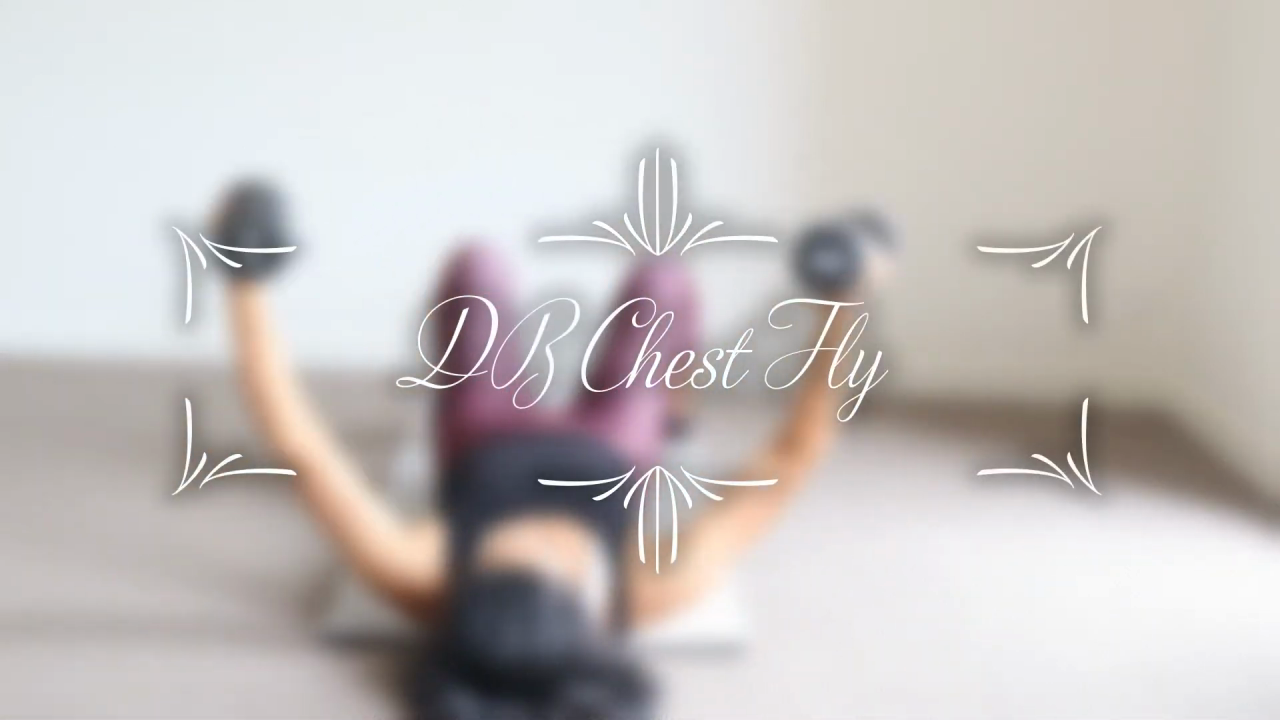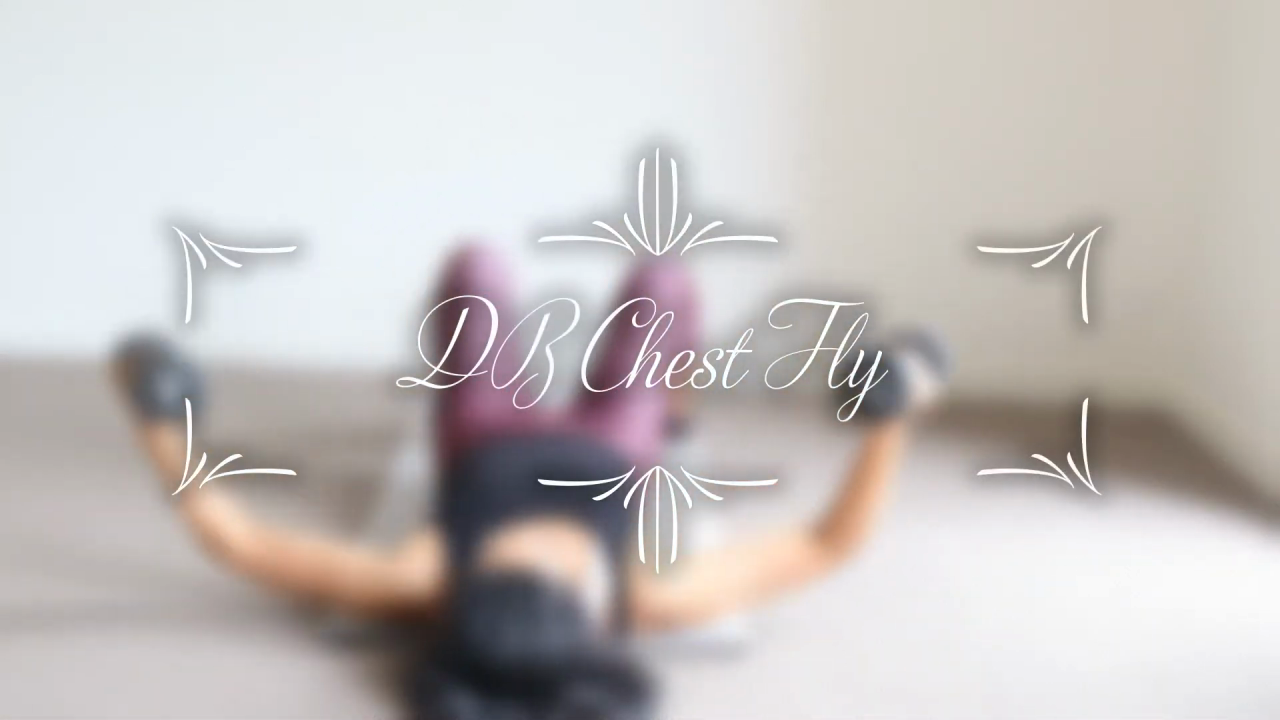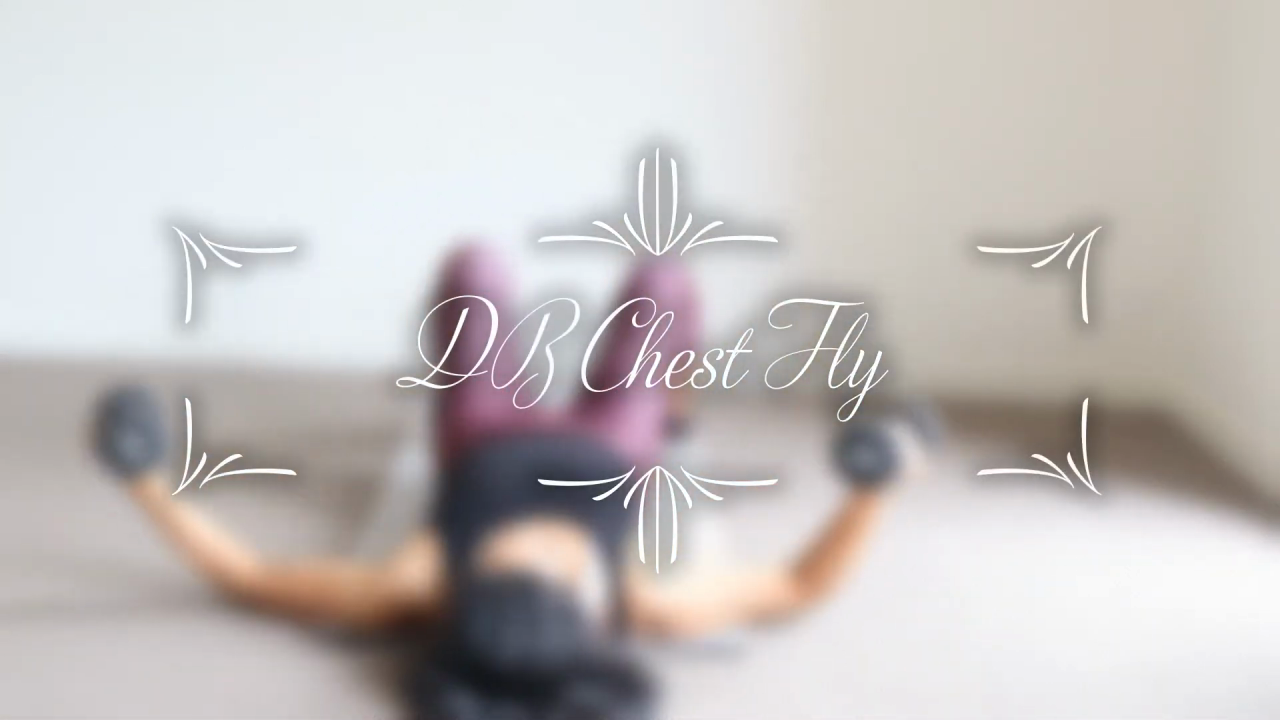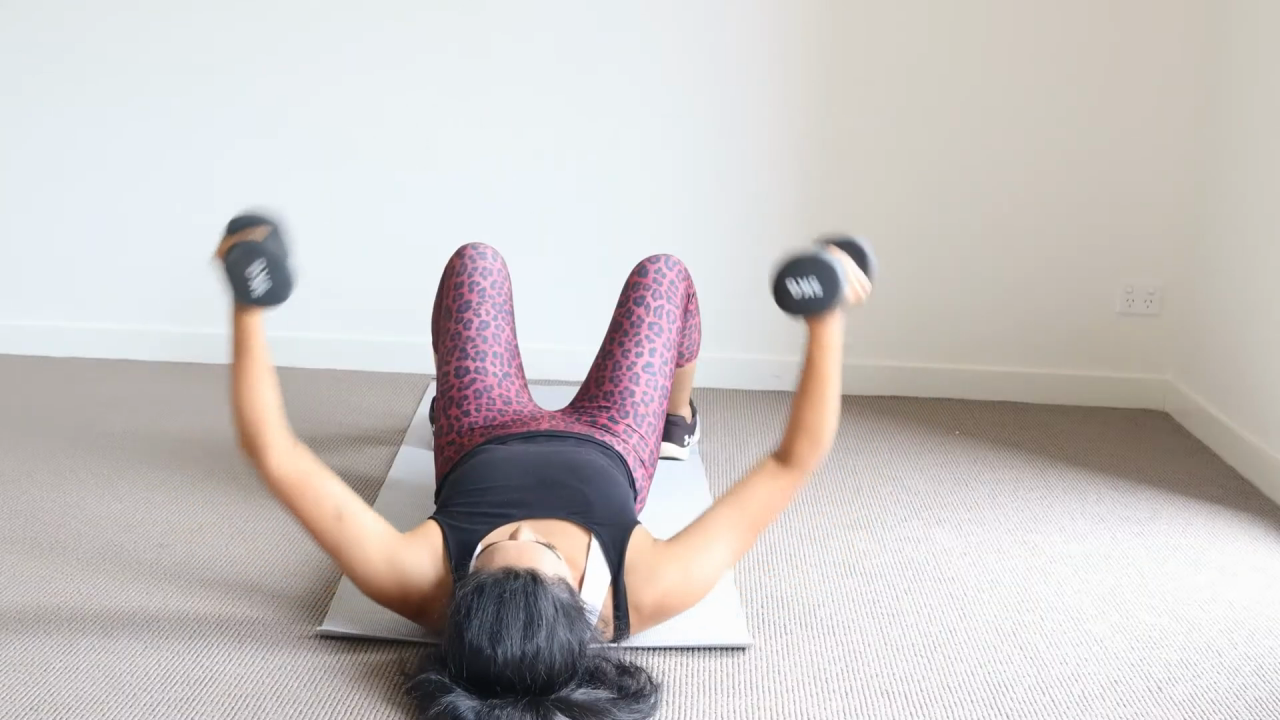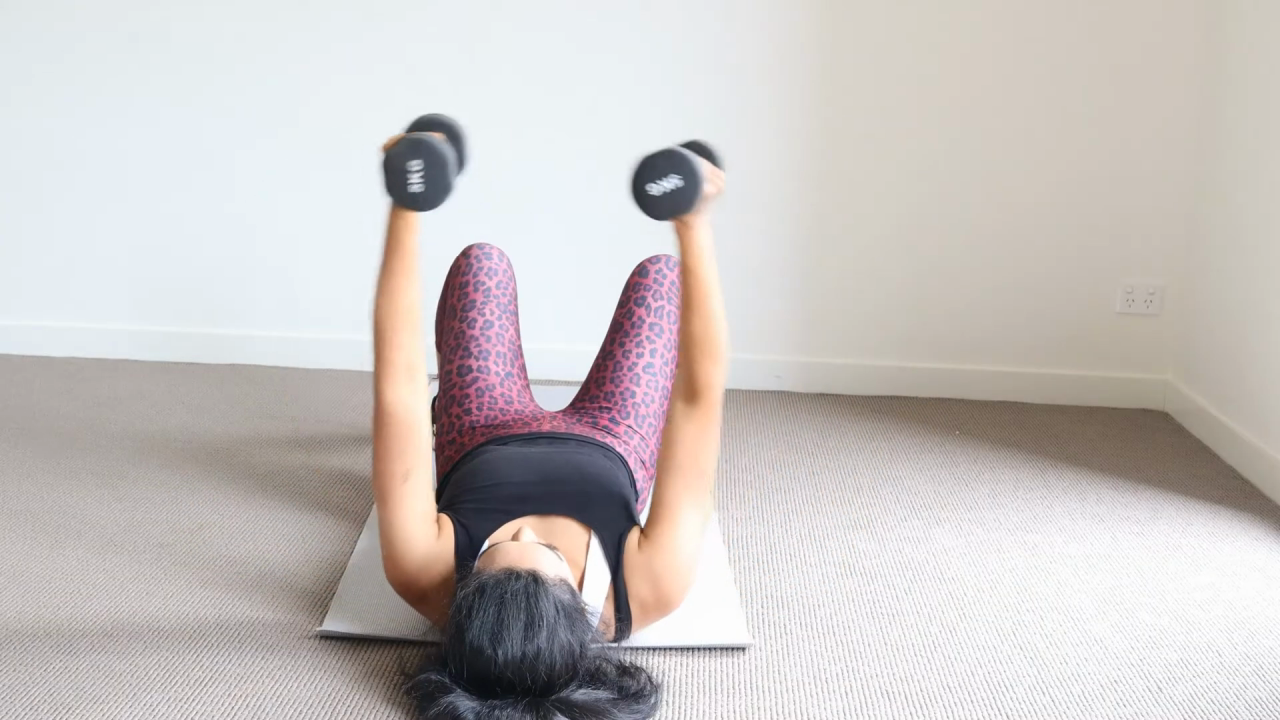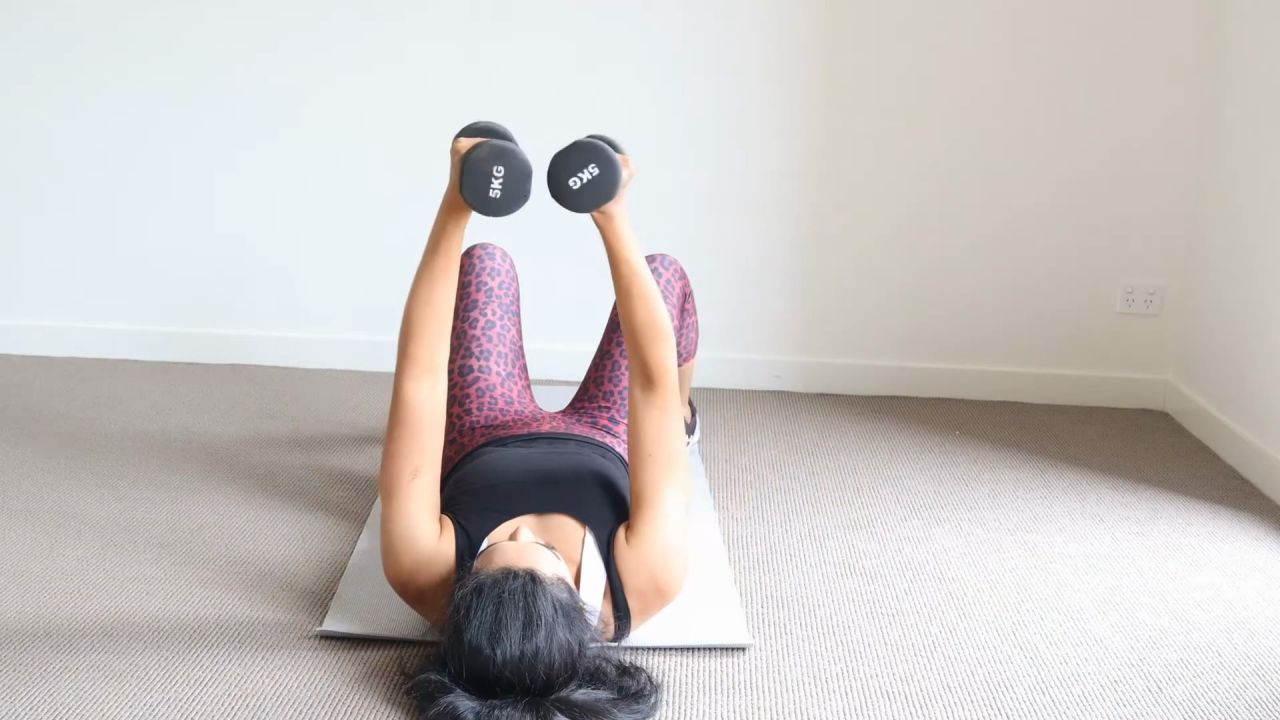
dt=0.4s
person 1, frame 1
left shoulder: (424, 578)
right shoulder: (648, 591)
left elbow: (300, 447)
right elbow: (787, 466)
left wrist: (249, 287)
left hip: (486, 448)
right hip: (609, 454)
left knee: (477, 264)
right knee: (662, 277)
right ankle: (667, 415)
person 1, frame 2
left shoulder: (424, 586)
right shoulder: (647, 601)
left elbow: (245, 545)
right elbow: (830, 544)
left wrist: (164, 438)
right wrist: (888, 424)
left hip: (486, 447)
right hip: (607, 450)
left knee: (475, 263)
right knee: (662, 278)
right ankle: (673, 417)
person 1, frame 3
left shoulder: (424, 590)
right shoulder: (636, 604)
left elbow: (248, 573)
right elbow: (802, 584)
left wrist: (151, 489)
right wrist: (870, 490)
left hip: (489, 448)
right hip: (605, 450)
left knee: (474, 262)
right knee: (663, 277)
right ankle: (672, 418)
person 1, frame 4
left shoulder: (422, 581)
right shoulder: (644, 589)
left elbow: (277, 455)
right elbow: (792, 467)
left wrist: (248, 311)
right wrist: (827, 318)
left hip: (481, 449)
right hip: (607, 454)
left knee: (476, 261)
right knee: (662, 274)
right ankle: (676, 425)
person 1, frame 5
left shoulder: (428, 575)
right shoulder: (645, 589)
left elbow: (396, 390)
right elbow: (704, 396)
left wrist: (405, 213)
right wrist: (693, 226)
left hip: (483, 448)
right hip: (606, 454)
left knee: (482, 262)
right knee: (662, 273)
right ankle: (664, 425)
person 1, frame 6
left shoulder: (428, 576)
right shoulder: (641, 582)
left elbow: (418, 382)
right elbow: (653, 383)
left wrist: (453, 209)
right wrist: (612, 217)
left hip: (483, 446)
right hip: (601, 450)
left knee: (485, 262)
right knee: (662, 272)
right ankle: (682, 423)
